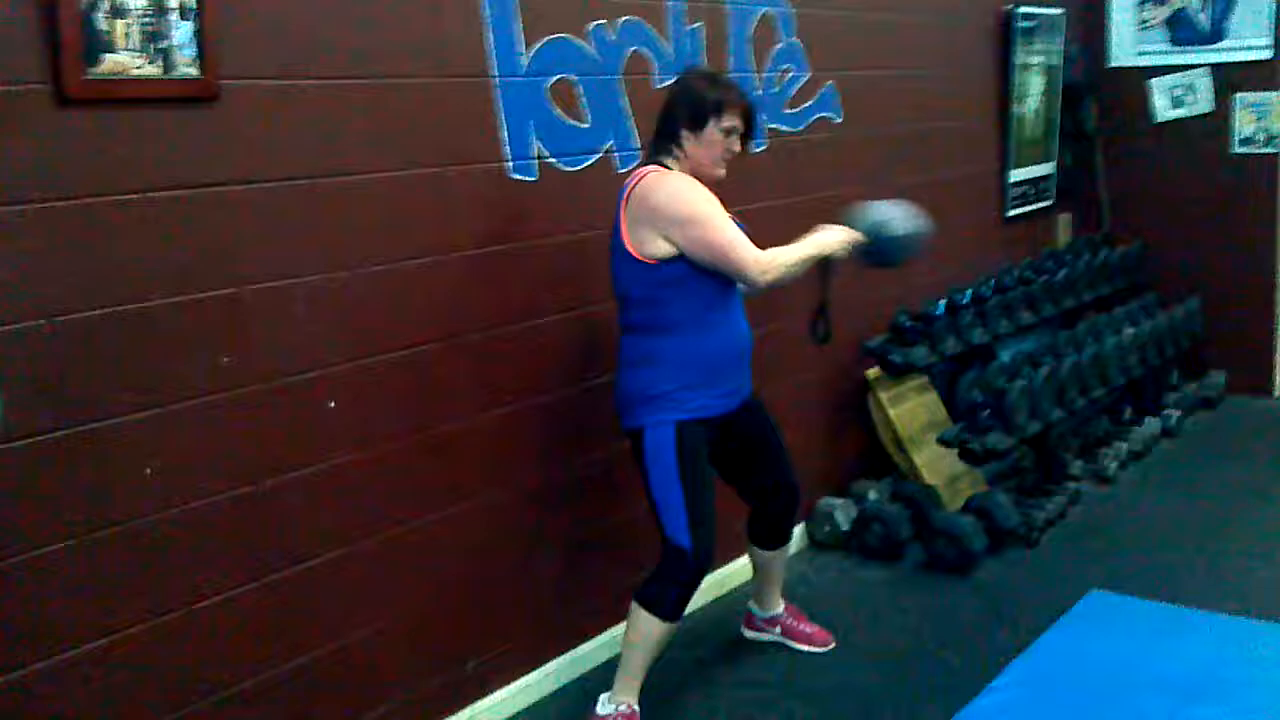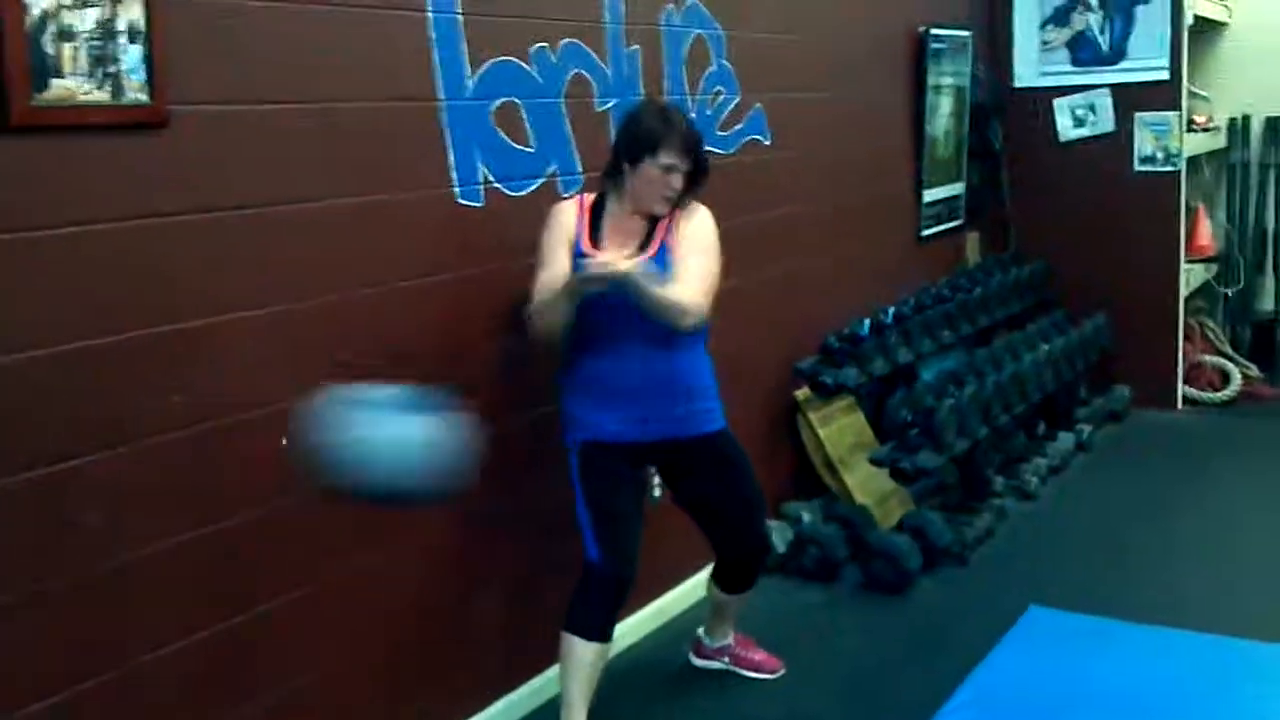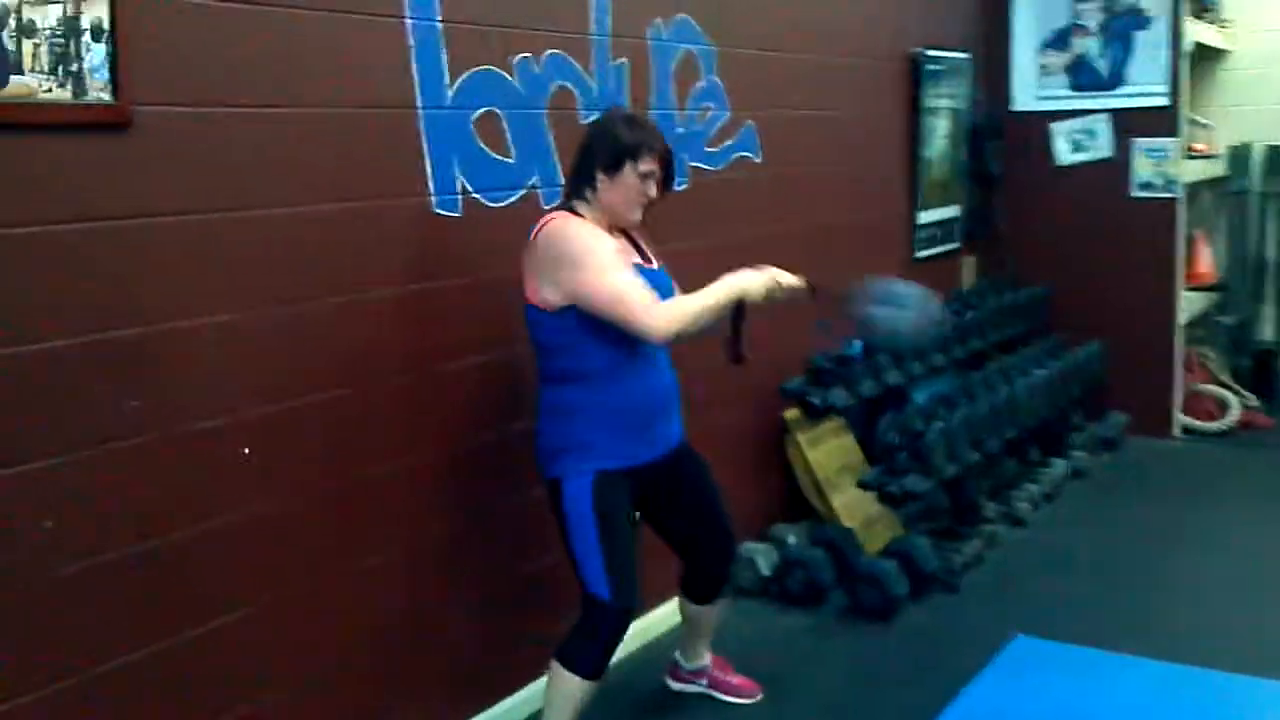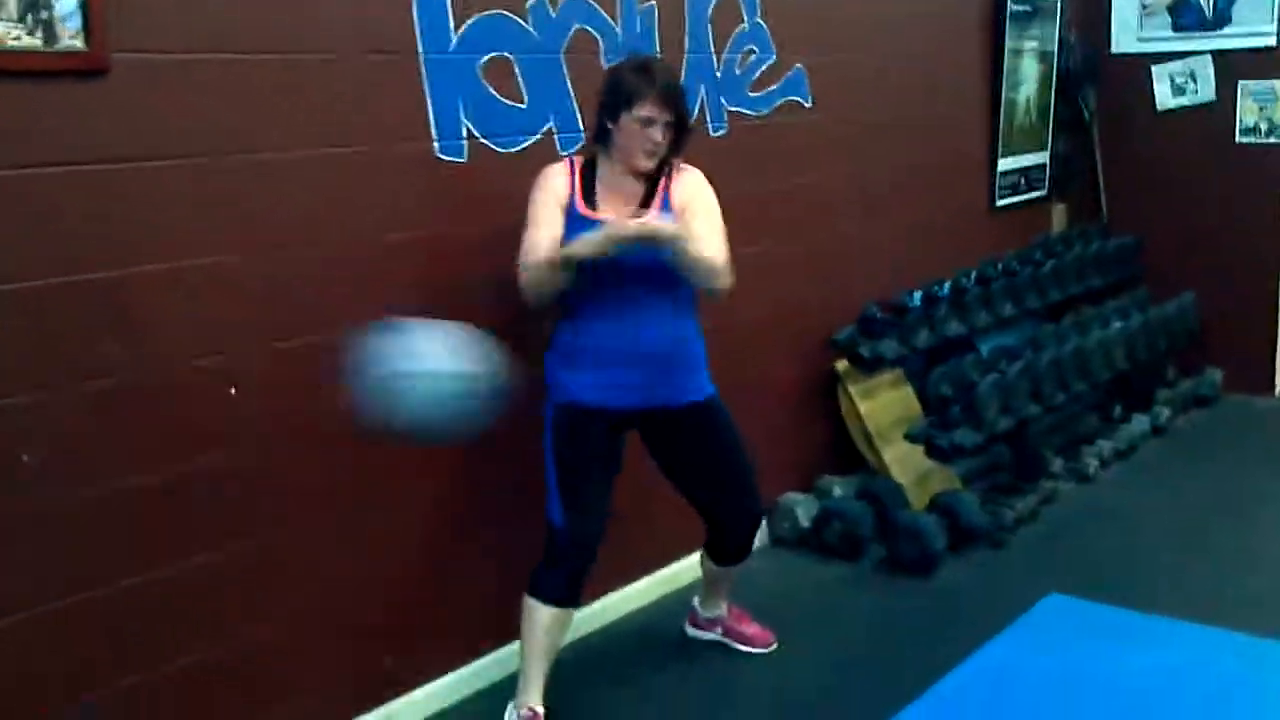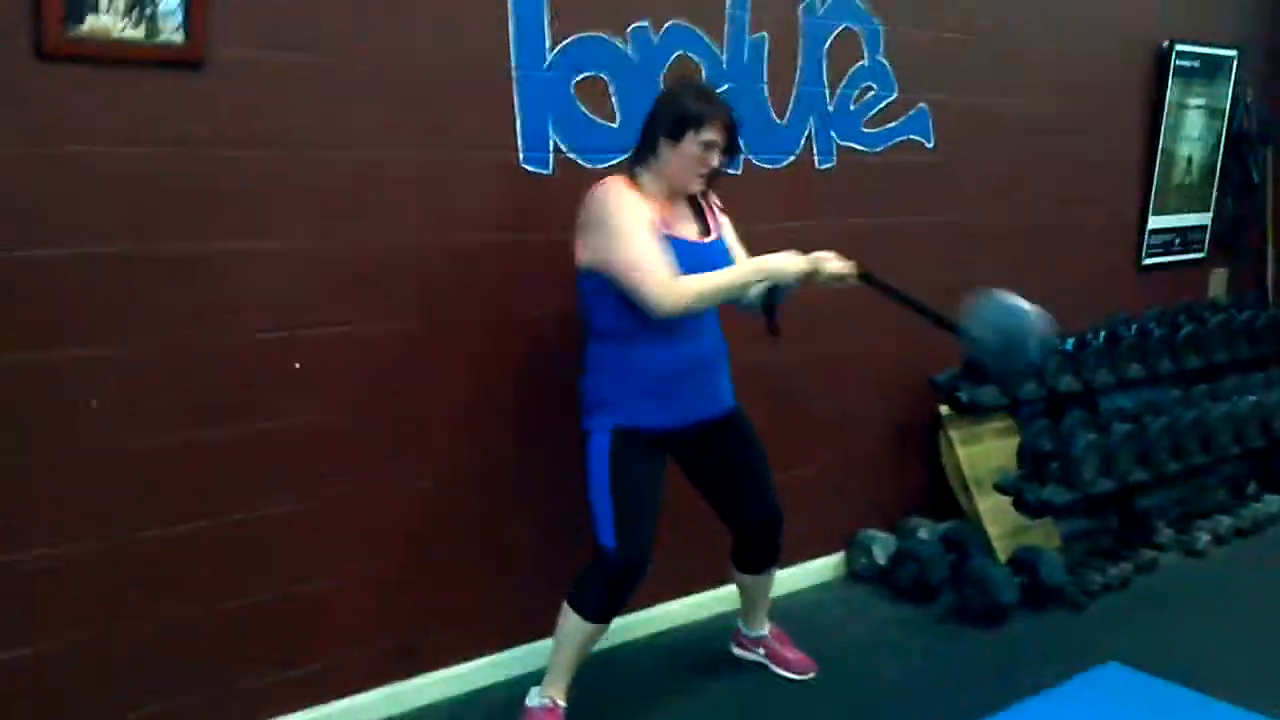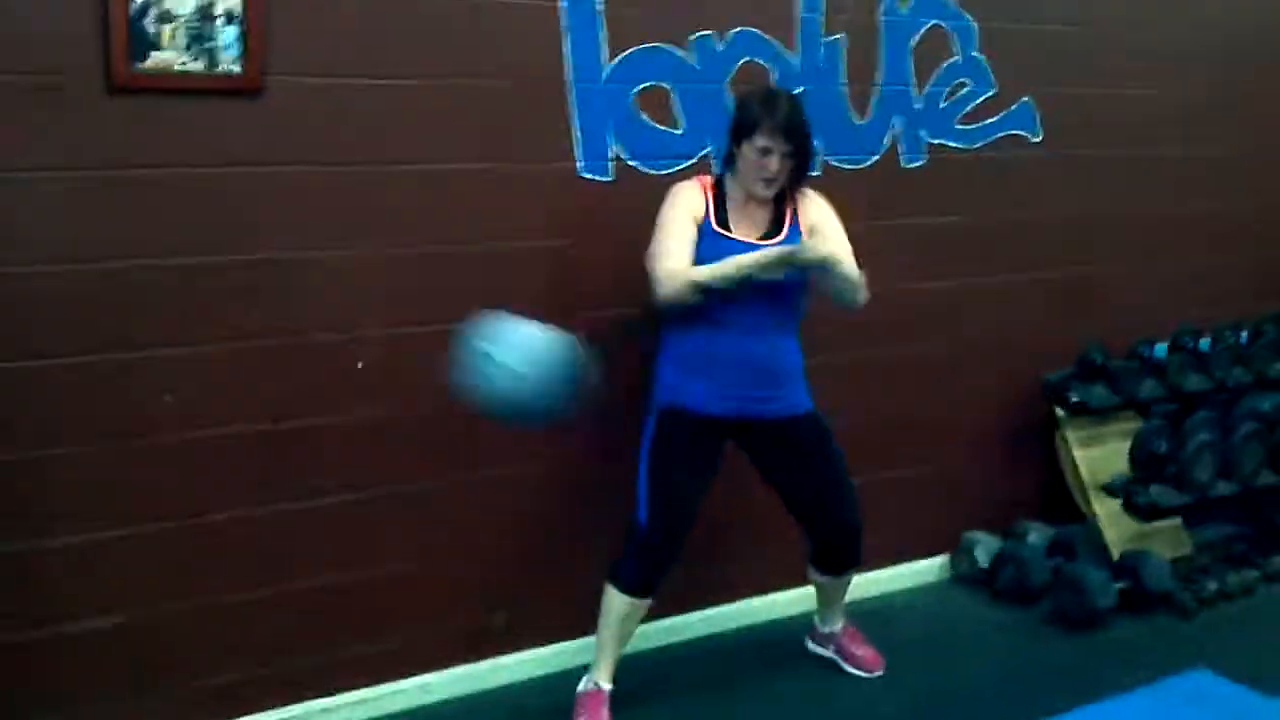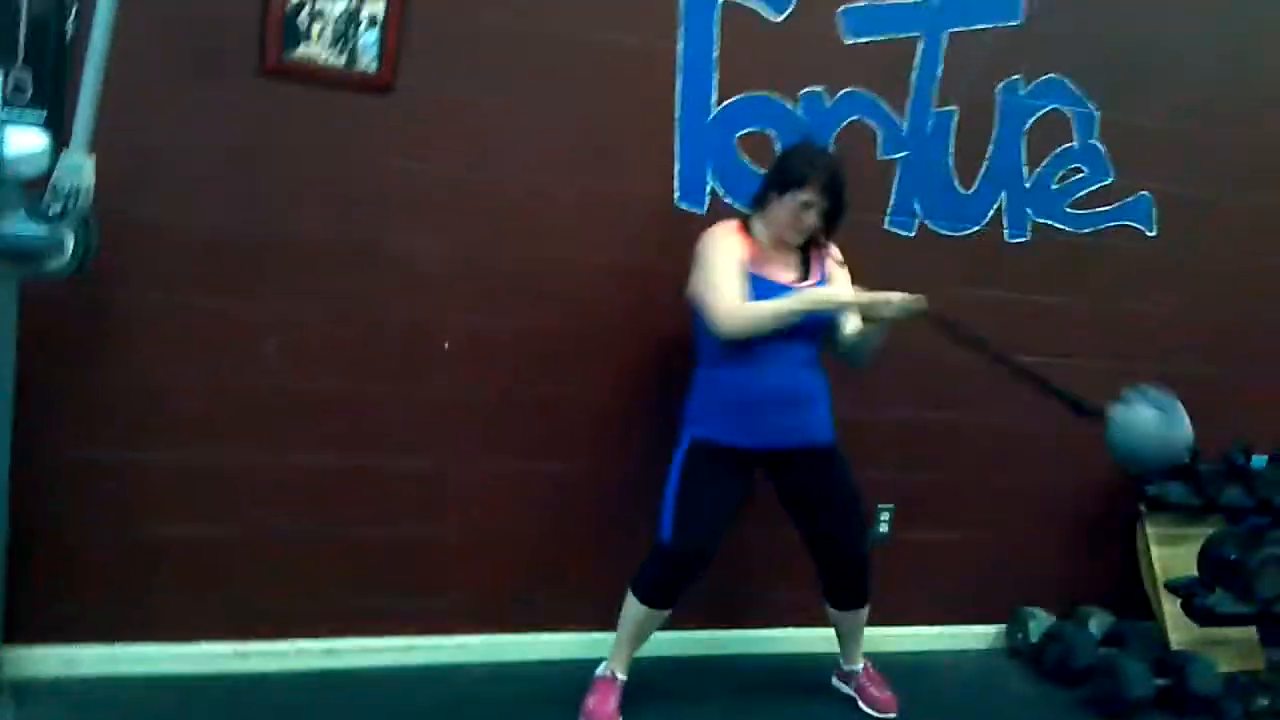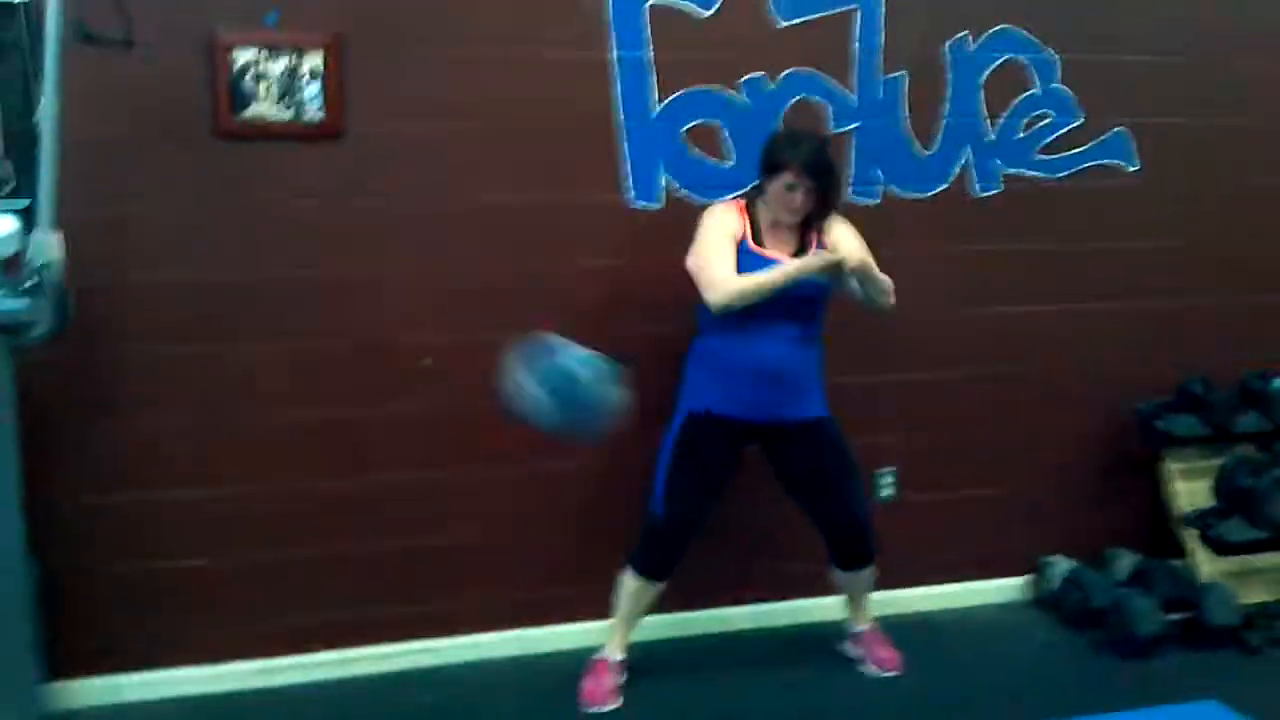
dt=0.7s
person 1, frame 1
left shoulder: (695, 191)
right shoulder: (658, 188)
left elbow: (742, 271)
right elbow: (756, 269)
left wrist: (826, 245)
right wrist: (819, 242)
left hip: (726, 390)
right hip: (668, 405)
left knee: (779, 495)
right knee: (688, 555)
left ankle: (767, 612)
person 1, frame 2
left shoulder: (693, 221)
right shoulder: (570, 217)
left elbow: (689, 310)
right elbow: (543, 320)
left wrist: (631, 276)
right wrist: (574, 285)
left hip: (689, 420)
right hip: (602, 428)
left knee: (748, 543)
right knee: (607, 573)
left ankle: (716, 641)
person 1, frame 3
left shoulder: (632, 237)
right shoulder: (565, 234)
left elbow: (668, 318)
right elbow: (658, 323)
left wrist: (749, 290)
right wrist: (734, 284)
left hip: (657, 440)
right hip: (590, 456)
left knee: (714, 548)
right knee: (611, 608)
left ankle: (693, 663)
person 1, frame 4
left shoulder: (687, 184)
right shoulder: (561, 180)
left elbow: (717, 278)
right elbow: (533, 284)
left wrist: (674, 237)
right wrist: (589, 244)
left hip: (675, 387)
right hip: (584, 390)
left knee: (740, 512)
right knee: (571, 543)
left ankle: (711, 611)
person 1, frame 5
left shoulder: (709, 205)
right shoulder: (614, 199)
left elbow: (743, 291)
right elbow: (665, 296)
left wrist: (802, 270)
right wrist: (761, 266)
left hip: (705, 404)
right hip: (626, 415)
left knee: (761, 519)
right knee: (622, 560)
left ankle: (756, 632)
person 1, frame 6
left shoulder: (809, 208)
right shoulder: (690, 196)
left elbow: (854, 294)
right elbow: (668, 288)
left wrist: (829, 261)
right wrist: (750, 262)
left hip: (778, 401)
right hip: (690, 398)
left knee: (840, 524)
right knee: (654, 540)
left ankle: (830, 630)
person 1, frame 7
left shoulder: (825, 256)
right shoulder: (724, 240)
left elbow: (849, 345)
right elbow: (730, 323)
left wrist: (873, 315)
right wrist: (817, 298)
left hip: (805, 437)
right hip: (721, 433)
left knee: (849, 556)
right knee: (679, 555)
left ankle: (853, 668)
right ankle: (612, 671)
person 1, frame 8
left shoulder: (832, 230)
right shoulder: (723, 219)
left elbow: (883, 298)
right elbow: (718, 296)
left wrist: (864, 270)
right wrist: (802, 268)
left hip: (797, 409)
right hip: (715, 406)
left knee: (850, 522)
right knee: (668, 529)
left ankle: (861, 630)
right ankle: (612, 654)
